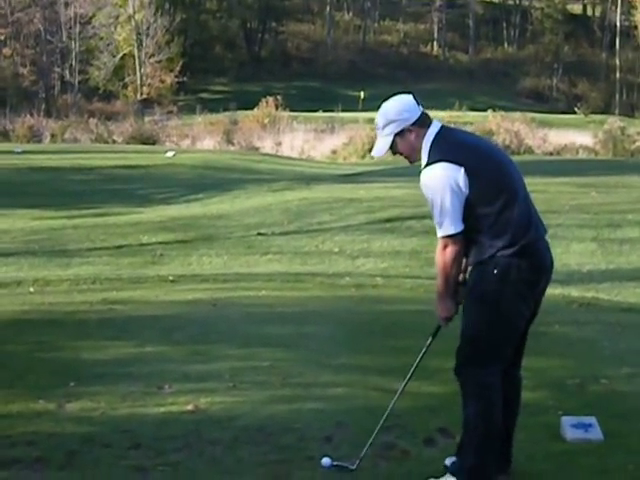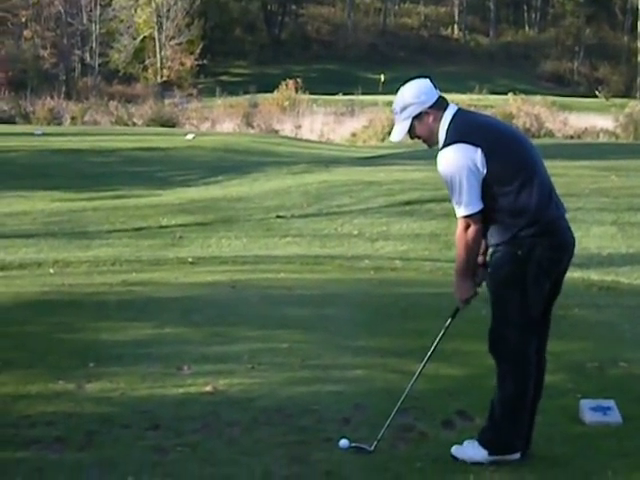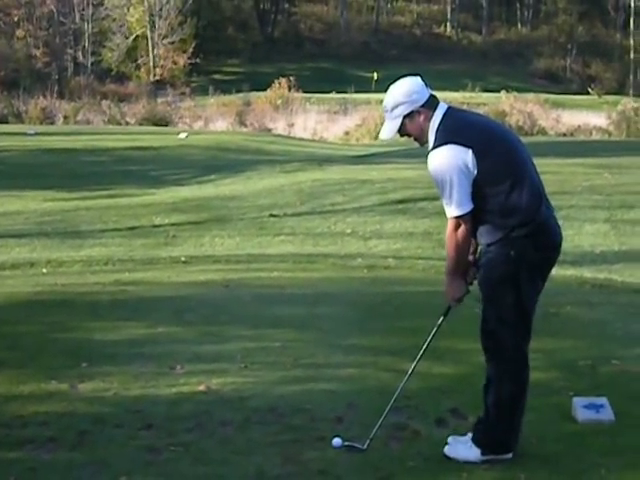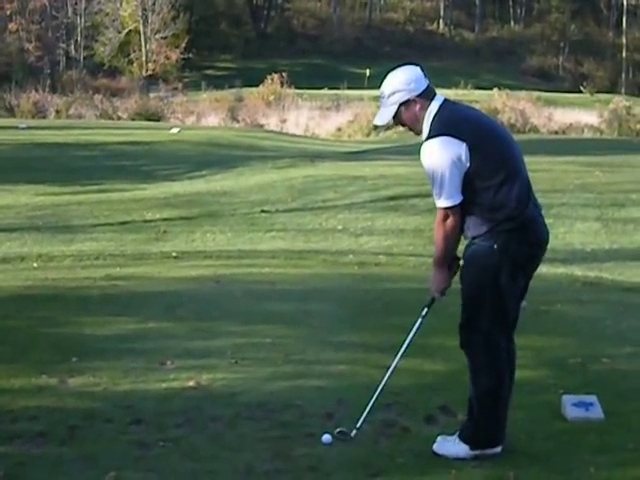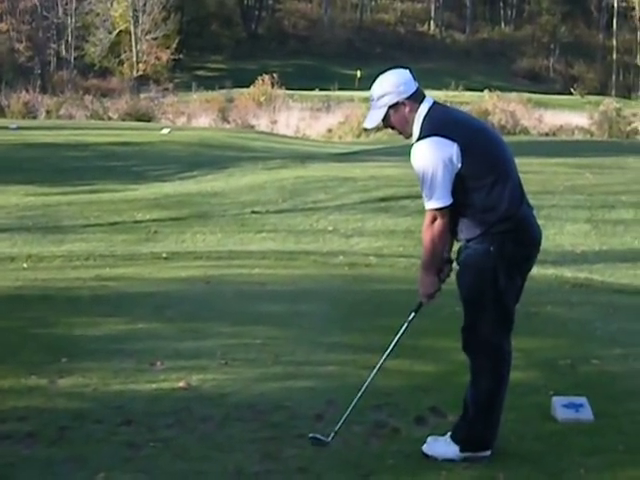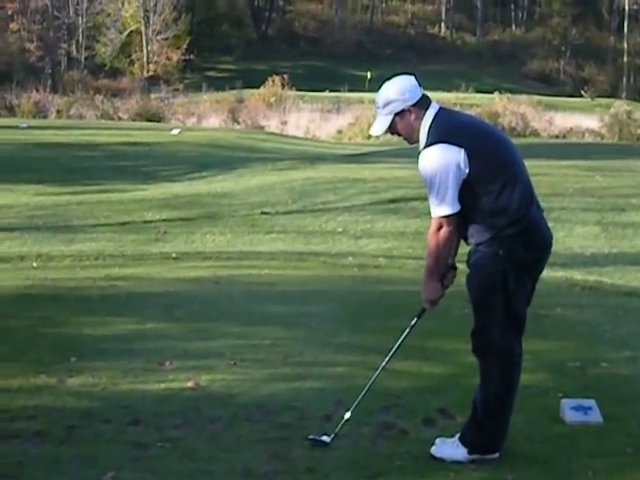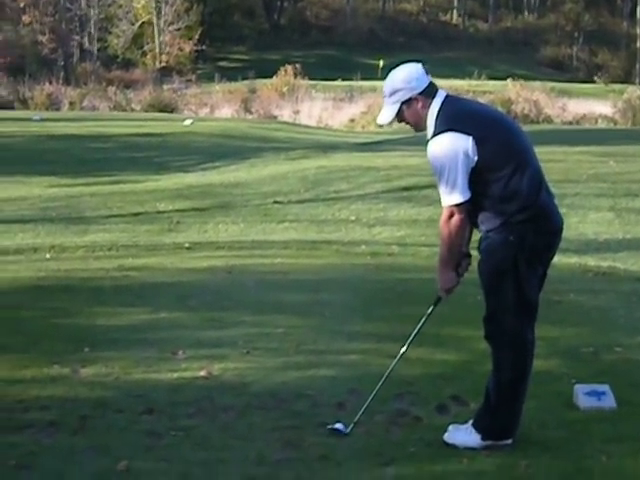
dt=0.4s
person 1, frame 1
left shoulder: (437, 168)
right shoulder: (461, 141)
left elbow: (450, 244)
left wrist: (444, 296)
right wrist: (464, 274)
left hip: (507, 267)
right hip: (530, 258)
left knee: (475, 368)
right knee: (503, 365)
person 1, frame 2
left shoulder: (454, 151)
right shoulder: (477, 125)
left elbow: (470, 224)
left wrist: (462, 277)
right wrist: (482, 256)
left hip: (528, 247)
right hip: (550, 238)
left knee: (510, 345)
right knee: (526, 344)
left ankle: (502, 442)
right ankle: (513, 435)
person 1, frame 3
left shoulder: (444, 152)
right shoulder: (467, 123)
left elbow: (460, 225)
left wrist: (454, 277)
right wrist: (472, 258)
left hip: (518, 245)
right hip: (534, 235)
left knee: (504, 344)
right knee: (501, 340)
left ankle: (495, 442)
right ankle: (493, 430)
person 1, frame 4
left shoulder: (439, 143)
right shoulder: (461, 117)
left elbow: (448, 216)
left wrist: (440, 267)
right wrist: (452, 257)
left hip: (503, 241)
right hip: (518, 233)
left knee: (480, 337)
right knee: (494, 336)
left ankle: (482, 437)
right ankle: (485, 428)
person 1, frame 5
left shoulder: (429, 144)
right shoulder: (450, 121)
left elbow: (437, 219)
left wrist: (428, 271)
right wrist: (444, 257)
left hip: (497, 243)
right hip: (508, 235)
left knee: (484, 341)
right knee: (487, 339)
left ankle: (473, 439)
right ankle: (476, 430)
person 1, frame 6
left shoulder: (437, 151)
right shoulder: (456, 125)
left elbow: (443, 225)
left wrist: (431, 278)
right wrist: (448, 263)
left hip: (507, 246)
right hip: (520, 238)
left knee: (494, 344)
right knee: (498, 342)
left ankle: (481, 442)
right ankle: (484, 431)
person 1, frame 7
left shoulder: (445, 138)
right shoulder: (464, 112)
left elbow: (455, 213)
left wrist: (446, 266)
right wrist: (462, 251)
left hip: (518, 232)
right hip: (532, 223)
left knee: (507, 330)
right knee: (512, 328)
left ankle: (495, 428)
right ankle: (498, 418)
